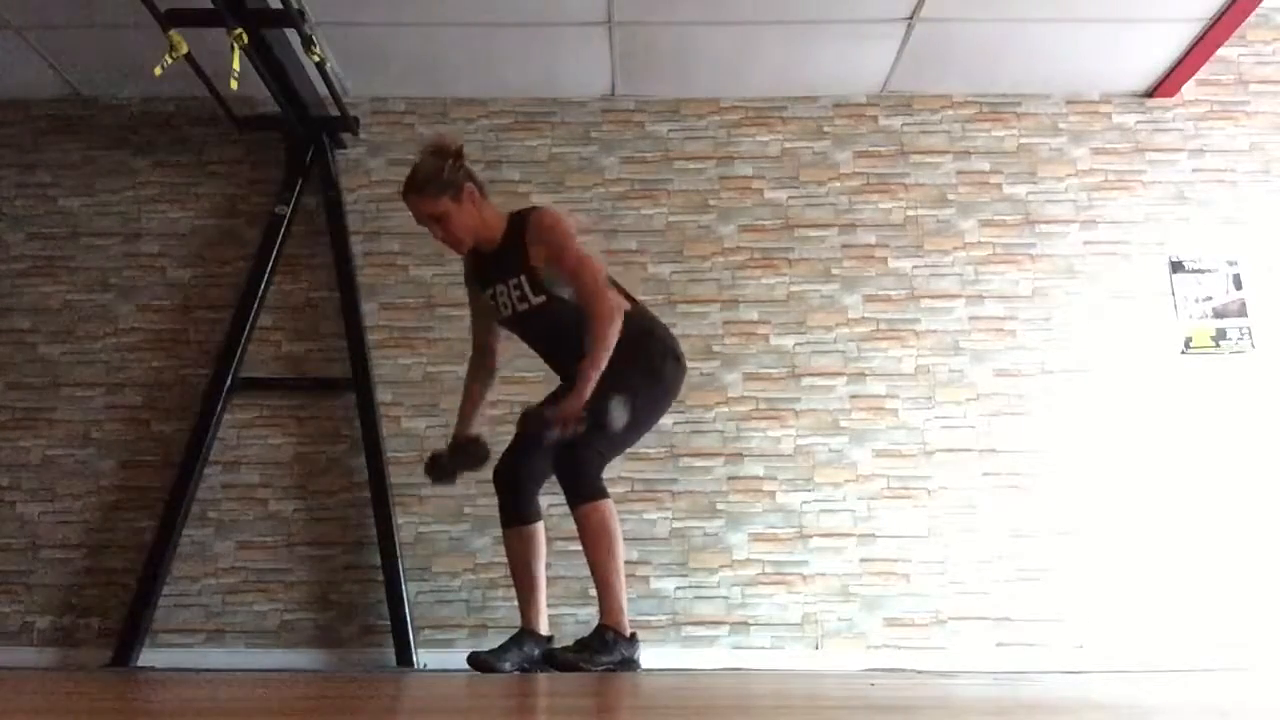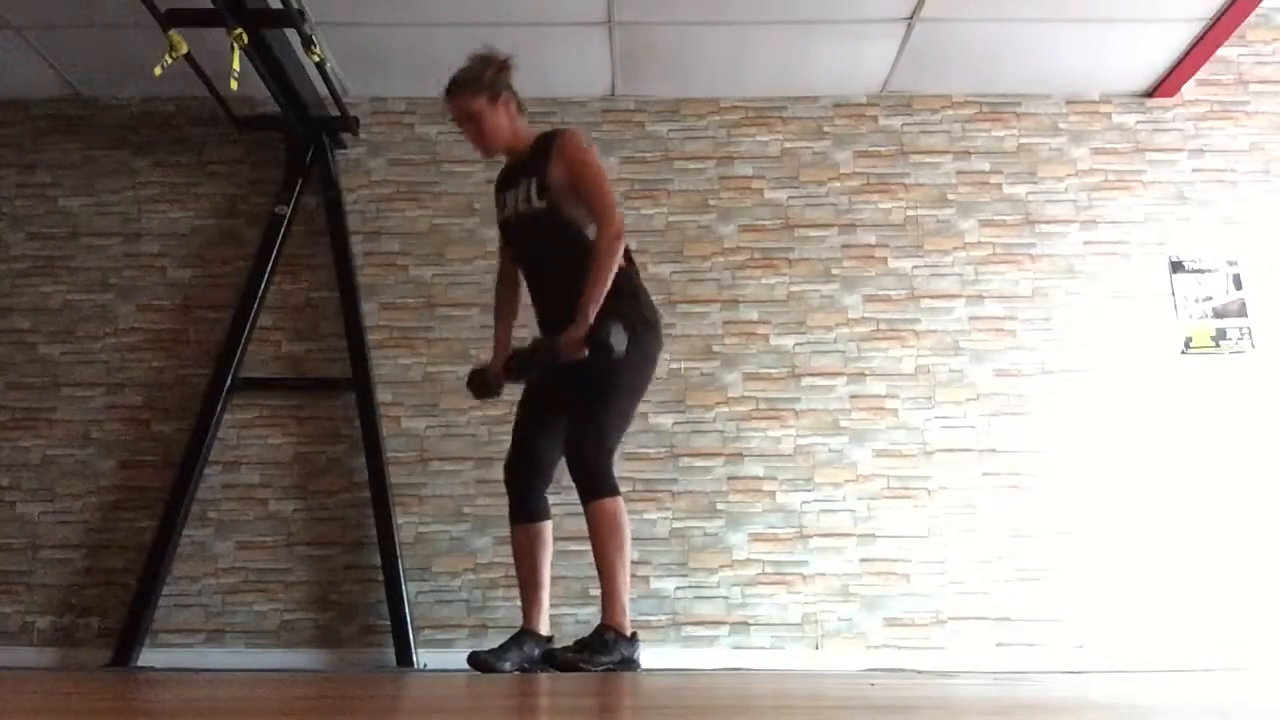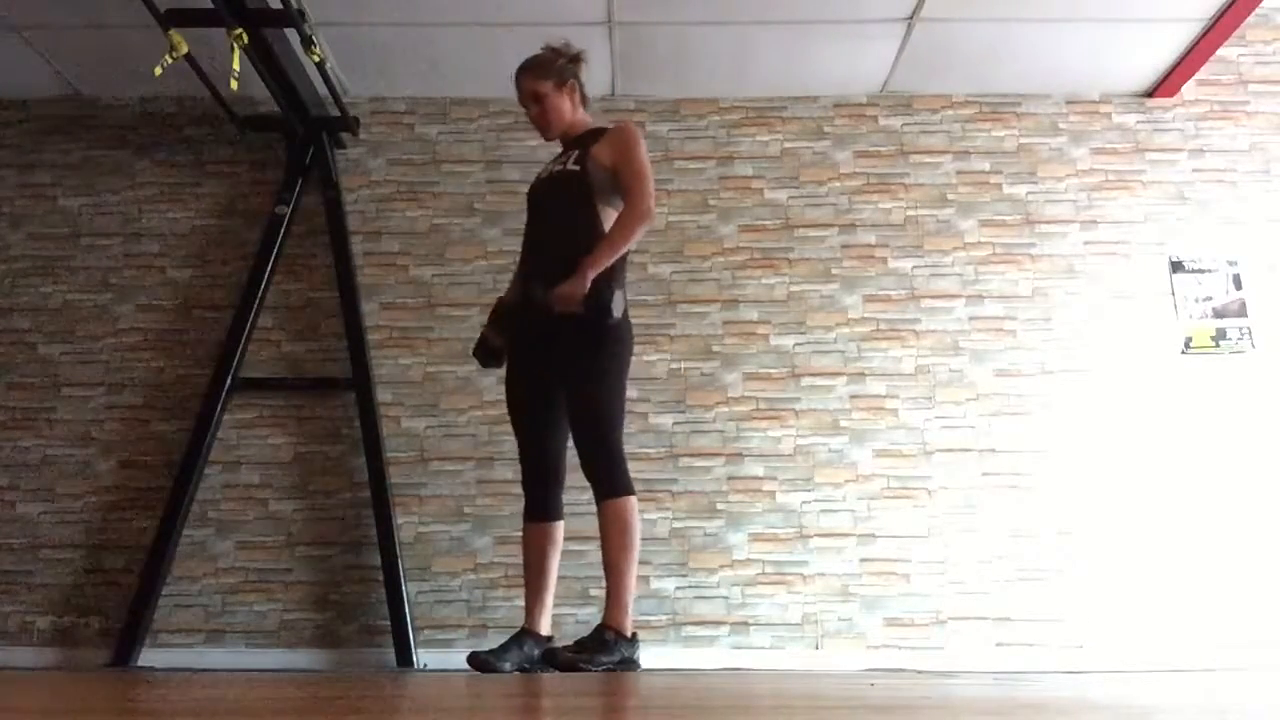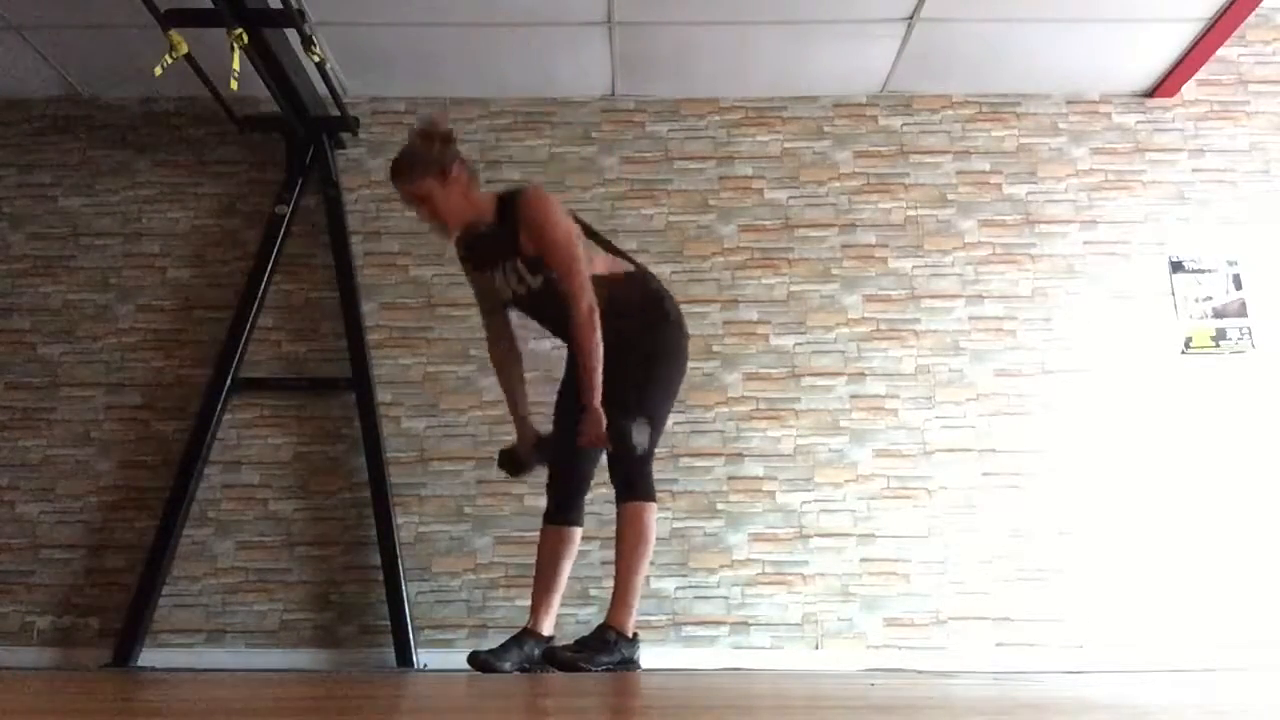
dt=0.4s
person 1, frame 1
left shoulder: (542, 229)
right shoulder: (477, 268)
left elbow: (607, 307)
right elbow: (484, 357)
left wrist: (580, 396)
right wrist: (462, 430)
left hip: (645, 361)
right hip: (589, 377)
left knee: (575, 458)
right knee: (514, 474)
left ankle: (617, 635)
right ankle: (535, 635)
person 1, frame 2
left shoulder: (566, 148)
right shoulder: (506, 184)
left elbow: (612, 230)
right elbow: (511, 275)
left wrist: (586, 317)
right wrist: (500, 354)
left hip: (617, 328)
right hip: (565, 340)
left knee: (587, 456)
right knee: (523, 469)
left ankle: (618, 635)
right ankle: (535, 634)
person 1, frame 3
left shoulder: (618, 139)
right shoulder: (556, 165)
left elbow: (640, 207)
left wrist: (585, 275)
right wrist: (505, 307)
left hip: (590, 318)
right hip: (535, 325)
left knee: (602, 459)
right knee: (539, 478)
left ankle: (618, 634)
right ankle: (535, 635)
person 1, frame 4
left shoulder: (532, 207)
right shoulder: (470, 249)
left elbow: (585, 305)
right elbow: (499, 336)
left wrist: (595, 405)
right wrist: (521, 425)
left hip: (646, 326)
right hip: (593, 348)
left knee: (628, 462)
right knee: (565, 477)
left ankle: (620, 635)
right ankle: (538, 634)
